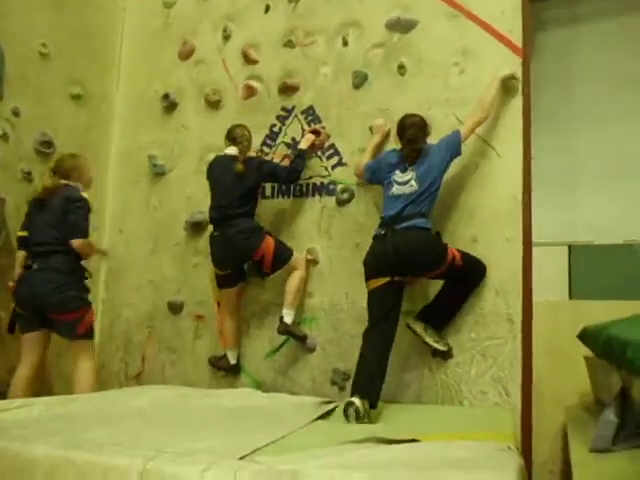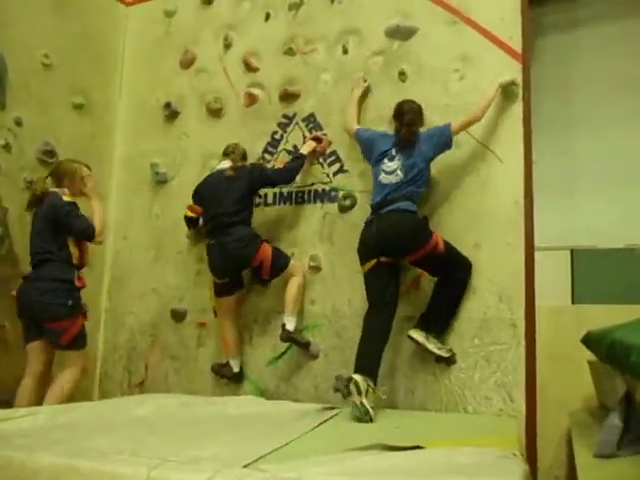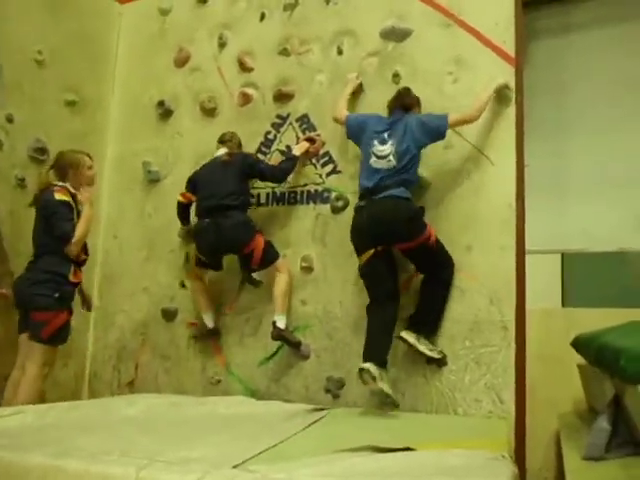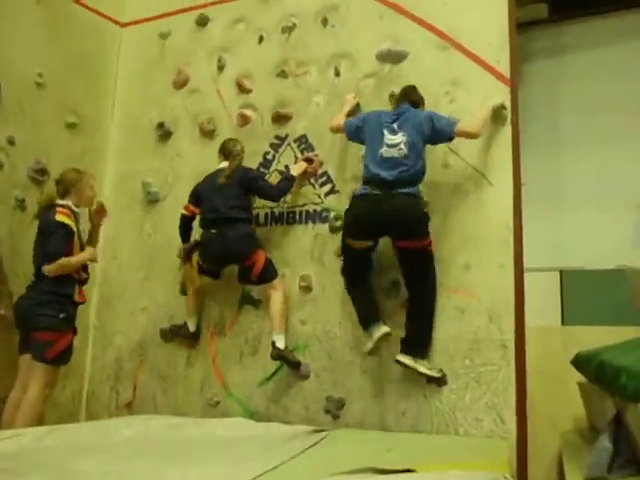
dt=0.5s
person 1, frame 1
left shoulder: (387, 160)
right shoulder: (438, 153)
left elbow: (360, 171)
right elbow: (479, 118)
left wrist: (377, 138)
right wrist: (499, 82)
left hip: (381, 249)
right hip: (417, 242)
left knee: (379, 328)
right knee: (474, 271)
left ankle: (361, 398)
right ankle: (428, 322)
person 1, frame 2
left shoulder: (376, 141)
right shoulder: (427, 141)
left elbow: (350, 124)
right elbow: (474, 117)
left wrist: (358, 93)
right wrist: (498, 87)
left hip: (372, 232)
right hip: (405, 225)
left knee: (379, 309)
right knee: (458, 268)
left ankle: (362, 378)
right ankle: (427, 329)
person 1, frame 3
left shoulder: (368, 123)
right shoulder: (418, 124)
left elbow: (338, 115)
right elbow: (470, 115)
left wrist: (350, 88)
right wrist: (493, 90)
left hip: (364, 217)
right hip: (397, 211)
left knee: (382, 297)
right knee: (441, 268)
left ankle: (373, 363)
right ankle: (419, 331)
person 1, frame 4
left shoulder: (372, 118)
right shoulder: (425, 119)
left elbow: (334, 126)
right elbow: (474, 131)
left wrist: (348, 105)
right wrist: (490, 108)
left hip: (366, 205)
right hip: (405, 207)
left knee: (354, 271)
right knee: (421, 283)
left ankle: (373, 325)
right ankle: (414, 352)
person 2, frame 1
left shoulder: (38, 202)
right shoulder: (74, 196)
left elbow: (22, 250)
right elbow: (77, 242)
left wrist: (20, 286)
right wrist: (97, 250)
left hip: (30, 283)
right hip: (60, 283)
left knee: (29, 362)
right knee: (85, 356)
person 2, frame 2
left shoulder: (46, 205)
right shoulder: (60, 202)
right elbow: (96, 235)
right wrist: (94, 199)
left hip: (32, 292)
right hip: (54, 294)
left knee: (35, 371)
right knee: (75, 367)
person 2, frame 3
left shoulder: (62, 199)
right shoulder: (58, 197)
right elbow: (72, 246)
left wrist: (80, 290)
right wrist: (88, 208)
left hip: (35, 286)
right hip: (48, 289)
left knee: (24, 365)
right knee: (39, 366)
person 2, frame 4
left shoulder: (59, 216)
right shoulder: (61, 216)
left elbow: (69, 259)
right elbow: (51, 267)
left wrist: (95, 226)
right wrist: (86, 255)
left hip: (36, 306)
right hip: (52, 309)
left knee: (23, 384)
right knee: (41, 385)
person 3, frame 1
left shoulder: (214, 165)
right shoulder: (256, 166)
right elbow: (292, 174)
right wrist: (304, 147)
left hip: (220, 241)
right hip: (247, 235)
left knee: (227, 306)
right knee: (298, 264)
left ankle: (231, 360)
right ankle: (287, 320)
person 3, frame 2
left shoulder: (205, 183)
right shoulder: (249, 173)
left elbow: (191, 220)
right elbow: (285, 175)
left wrist: (201, 226)
right wrist: (304, 151)
left hip: (217, 251)
right hip: (244, 243)
left knee: (226, 314)
right knee: (296, 272)
left ankle: (233, 367)
right ankle: (289, 327)
person 3, frame 3
left shoulder: (200, 172)
right shoulder: (244, 160)
left elbow: (183, 204)
right elbow: (278, 174)
left wrist: (186, 226)
right wrist: (297, 152)
left hip: (207, 232)
right hip: (238, 227)
left knee: (194, 272)
right knee: (282, 269)
left ankle: (209, 324)
right ankle: (280, 325)
person 3, frame 4
left shoulder: (203, 184)
right shoulder: (245, 174)
left elbow: (186, 218)
right elbow: (274, 193)
left wrist: (186, 243)
right wrist: (294, 172)
left hip: (212, 243)
right hip: (241, 239)
left knee: (189, 272)
right knee: (276, 287)
left ankle: (190, 328)
right ankle: (279, 345)
